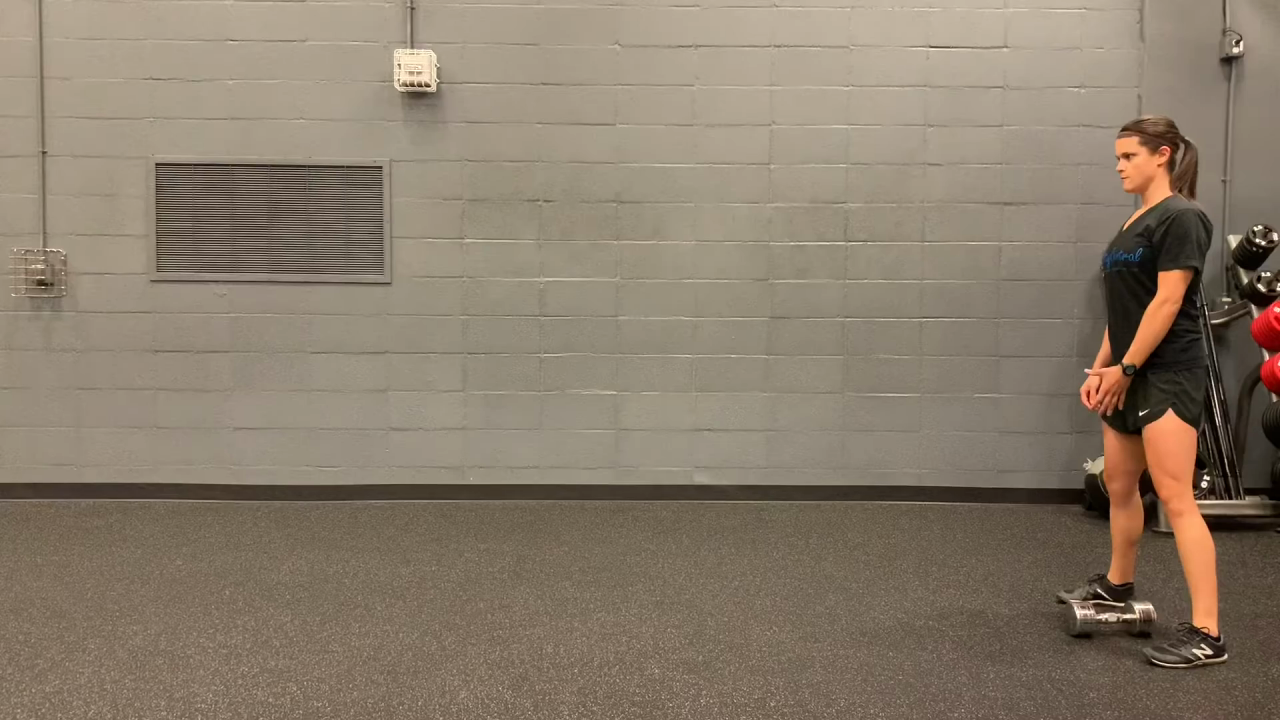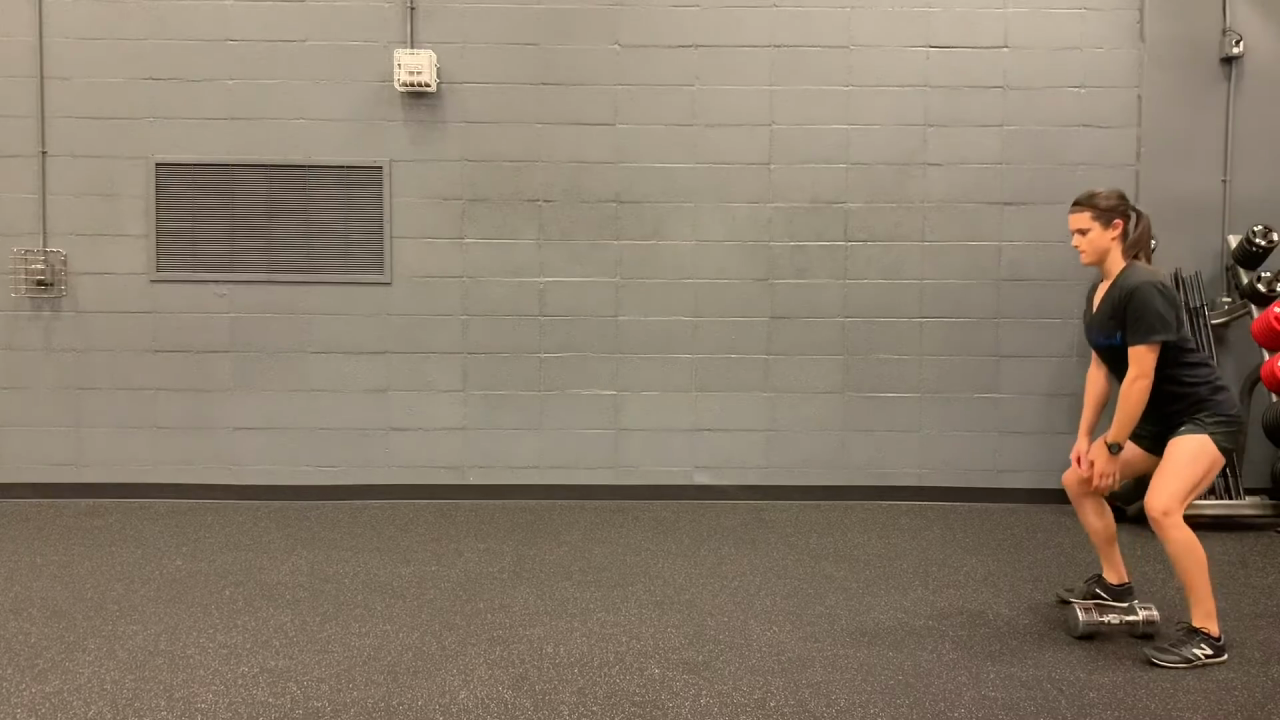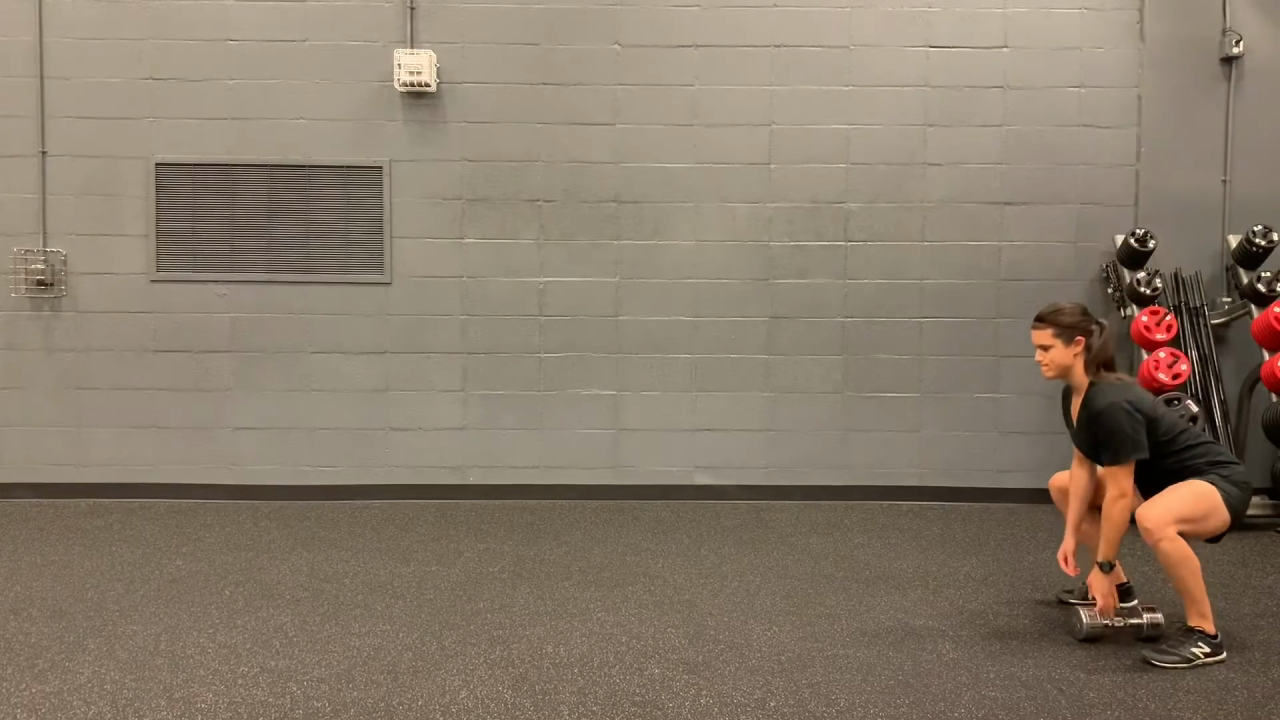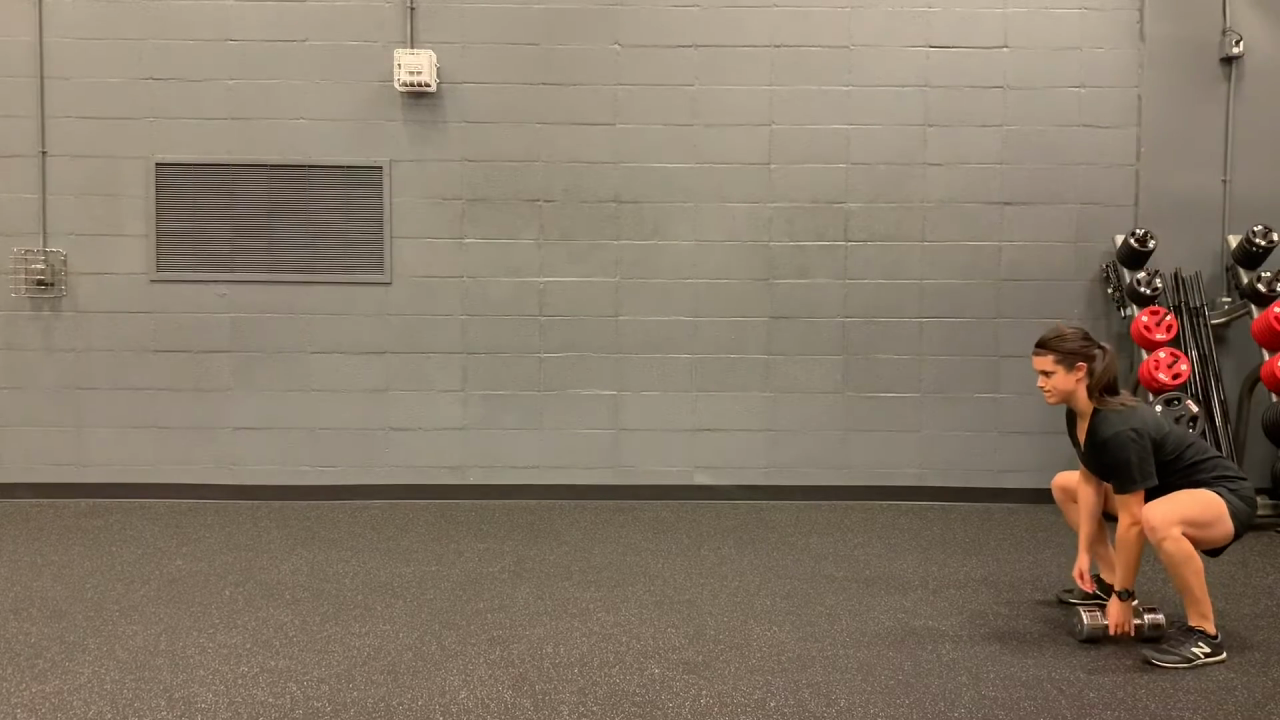
dt=0.7s
person 1, frame 1
left shoulder: (1181, 218)
right shoulder: (1137, 221)
left elbow: (1168, 302)
left wrist: (1124, 368)
right wrist: (1100, 367)
left hip: (1167, 377)
right hip: (1131, 375)
left knee: (1175, 498)
right knee: (1119, 487)
left ankle: (1207, 634)
right ankle: (1116, 586)
person 1, frame 2
left shoulder: (1142, 289)
right shoulder: (1097, 293)
left elbow: (1140, 376)
right elbow: (1099, 369)
left wrist: (1112, 449)
right wrist: (1083, 441)
left hip: (1208, 415)
right hip: (1160, 418)
left knee: (1161, 507)
right knee: (1080, 481)
left ankle: (1207, 634)
right ankle: (1115, 584)
person 1, frame 3
left shoulder: (1112, 404)
right shoulder: (1073, 395)
left elbow: (1120, 495)
right elbow: (1083, 466)
left wrist: (1103, 568)
right wrist: (1070, 535)
left hip: (1218, 482)
right hip: (1160, 479)
left knee: (1152, 519)
right knee: (1061, 486)
left ankle: (1204, 634)
right ankle: (1118, 587)
person 1, frame 4
left shoulder: (1119, 430)
right shoulder: (1078, 414)
left elbow: (1132, 521)
right elbow: (1091, 481)
left wrist: (1122, 598)
right wrist: (1084, 552)
left hip: (1225, 497)
right hip: (1169, 490)
left knee: (1157, 520)
right knee: (1064, 487)
left ankle: (1204, 634)
right ankle: (1108, 581)
